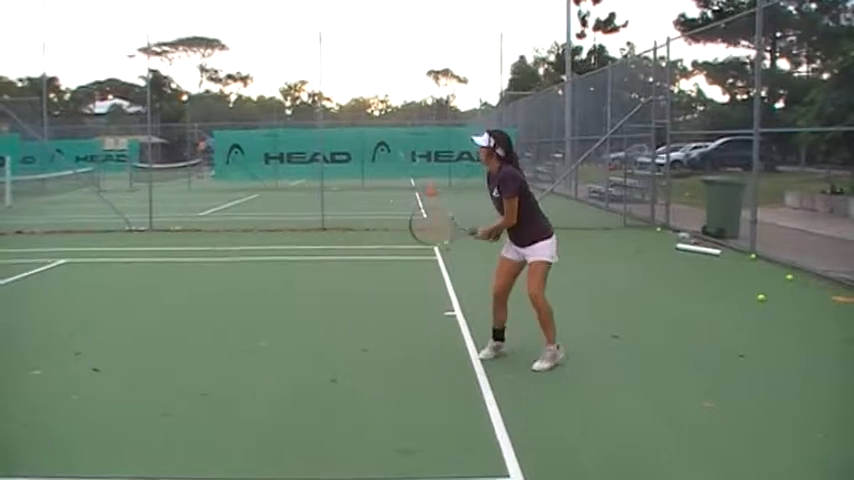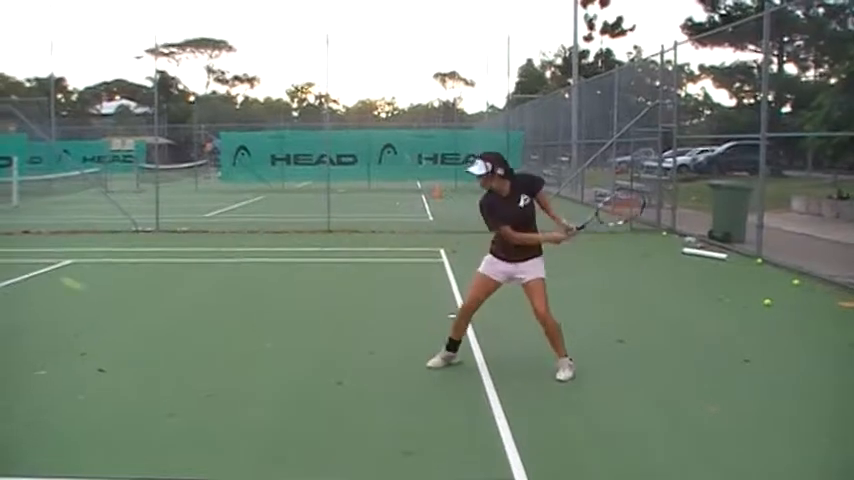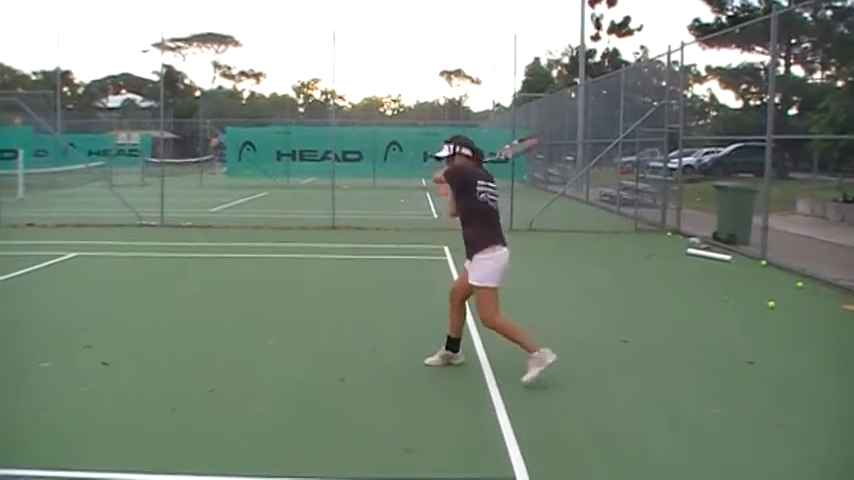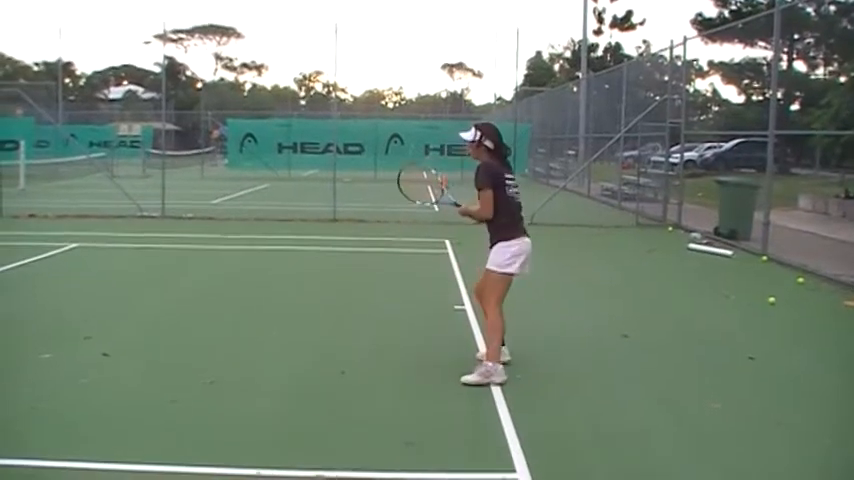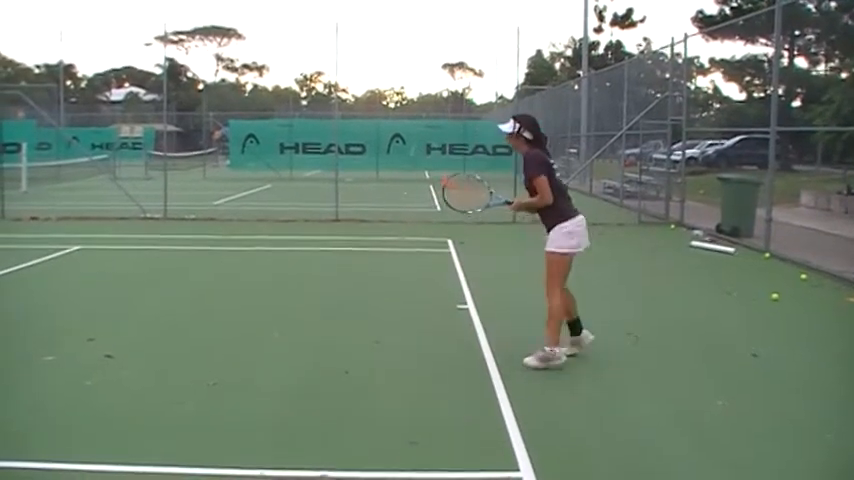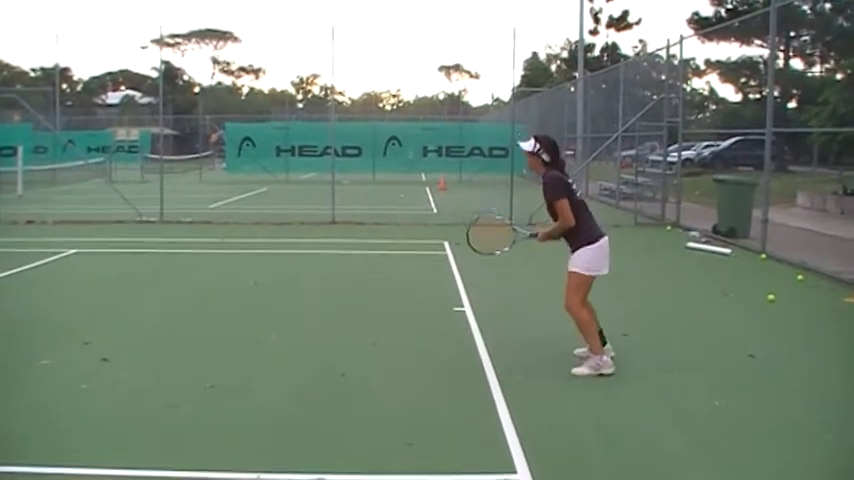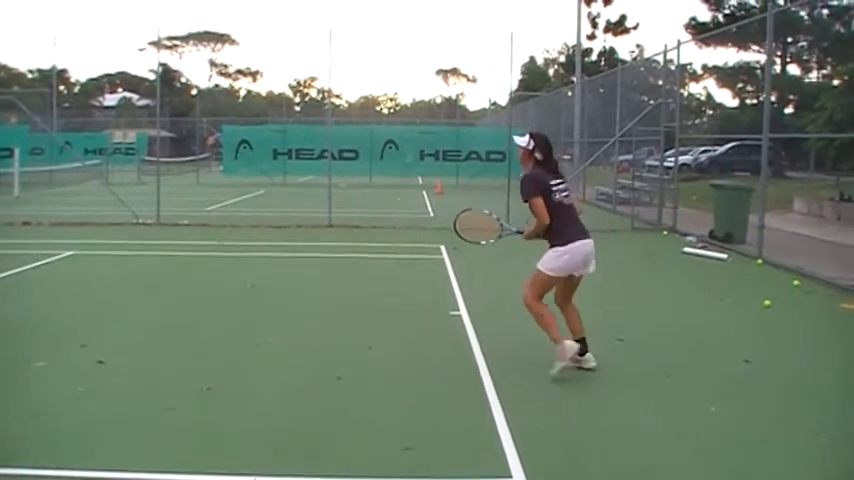
dt=0.5s
person 1, frame 1
left shoulder: (509, 176)
right shoulder: (492, 175)
left elbow: (510, 219)
left wrist: (490, 230)
right wrist: (496, 229)
left hip: (539, 240)
right hip: (516, 242)
left knee: (534, 293)
right knee: (498, 291)
left ankle: (553, 350)
right ankle: (498, 341)
person 1, frame 2
left shoulder: (525, 182)
right shoulder: (487, 203)
left elbow: (543, 201)
right elbow: (510, 237)
left wrist: (559, 221)
right wrist: (549, 238)
left hip: (529, 260)
right hip: (497, 260)
left knee: (542, 313)
right knee: (467, 308)
left ankle: (564, 360)
right ankle: (450, 352)
person 1, frame 3
left shoulder: (462, 173)
right shoulder: (485, 177)
left elbow: (439, 178)
right elbow: (457, 210)
right wrist: (454, 186)
left hip: (487, 253)
right hip: (483, 252)
left knee: (490, 318)
right knee: (456, 295)
left ankle: (537, 355)
right ankle: (451, 352)
person 1, frame 4
left shoulder: (485, 168)
right shoulder: (502, 167)
left elbow: (486, 213)
left wrist: (467, 211)
right wrist: (473, 211)
left hip: (509, 244)
right hip: (514, 241)
left knee: (491, 306)
right knee: (481, 293)
left ankle: (493, 367)
right ankle: (497, 349)
person 1, frame 5
left shoulder: (531, 158)
right shoulder: (540, 155)
left elbow: (546, 199)
left wrist: (522, 204)
right wrist: (526, 204)
left hip: (564, 227)
right hip: (570, 223)
left knee: (553, 289)
right knee: (558, 286)
left ankle: (552, 350)
right ankle: (578, 335)
person 1, frame 6
left shoulder: (551, 180)
right shoulder: (557, 177)
left elbow: (568, 222)
left wrist: (547, 234)
right wrist: (553, 233)
left hip: (589, 246)
right hip: (593, 242)
left knee: (573, 304)
right knee: (579, 300)
left ankle: (600, 359)
right ankle: (601, 346)
person 1, frame 7
left shoulder: (530, 179)
right shoulder: (555, 175)
left elbow: (543, 220)
left wrist: (531, 234)
right wrist: (540, 232)
left hip: (565, 248)
right hip: (584, 242)
left knee: (531, 298)
right knee: (564, 300)
left ankle: (565, 347)
right ankle: (581, 354)
